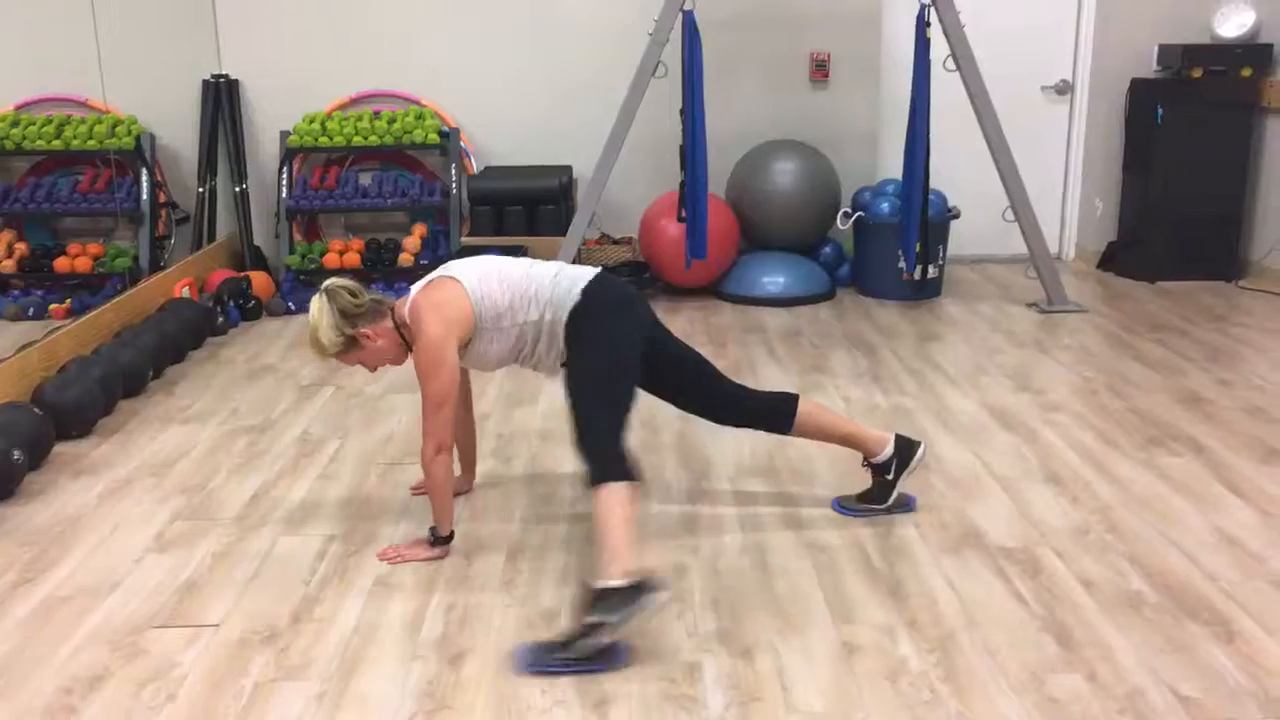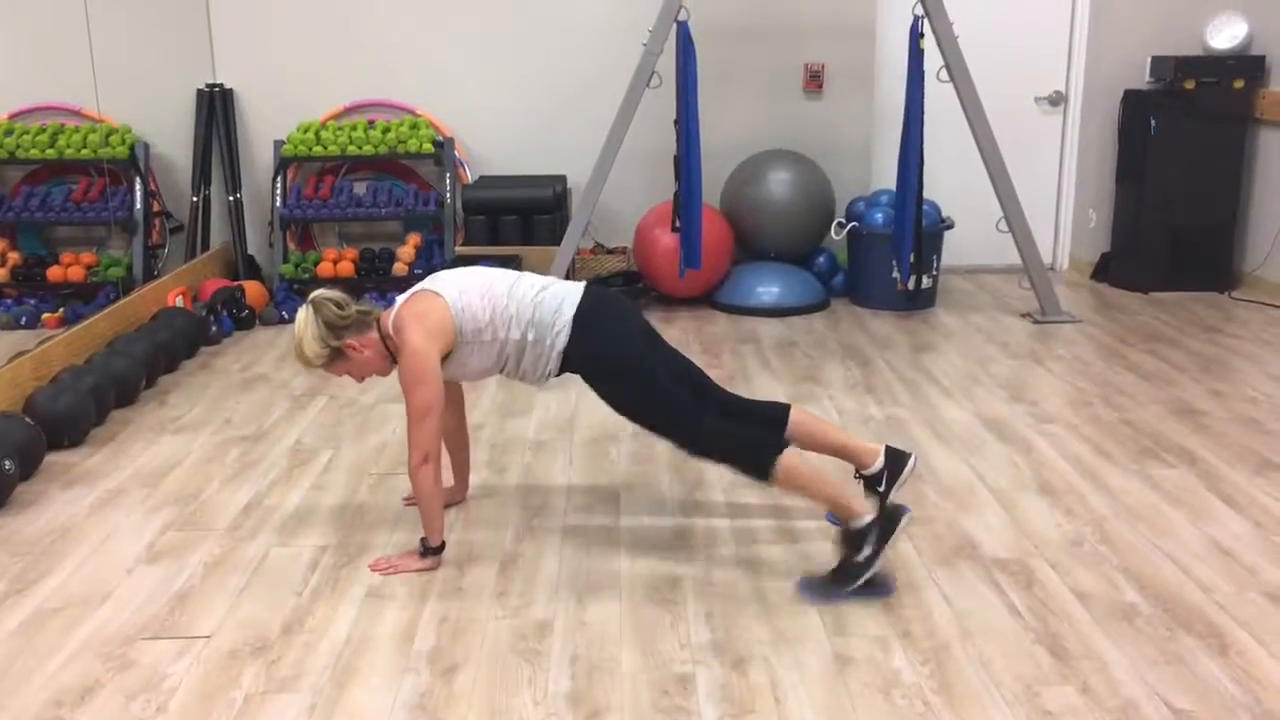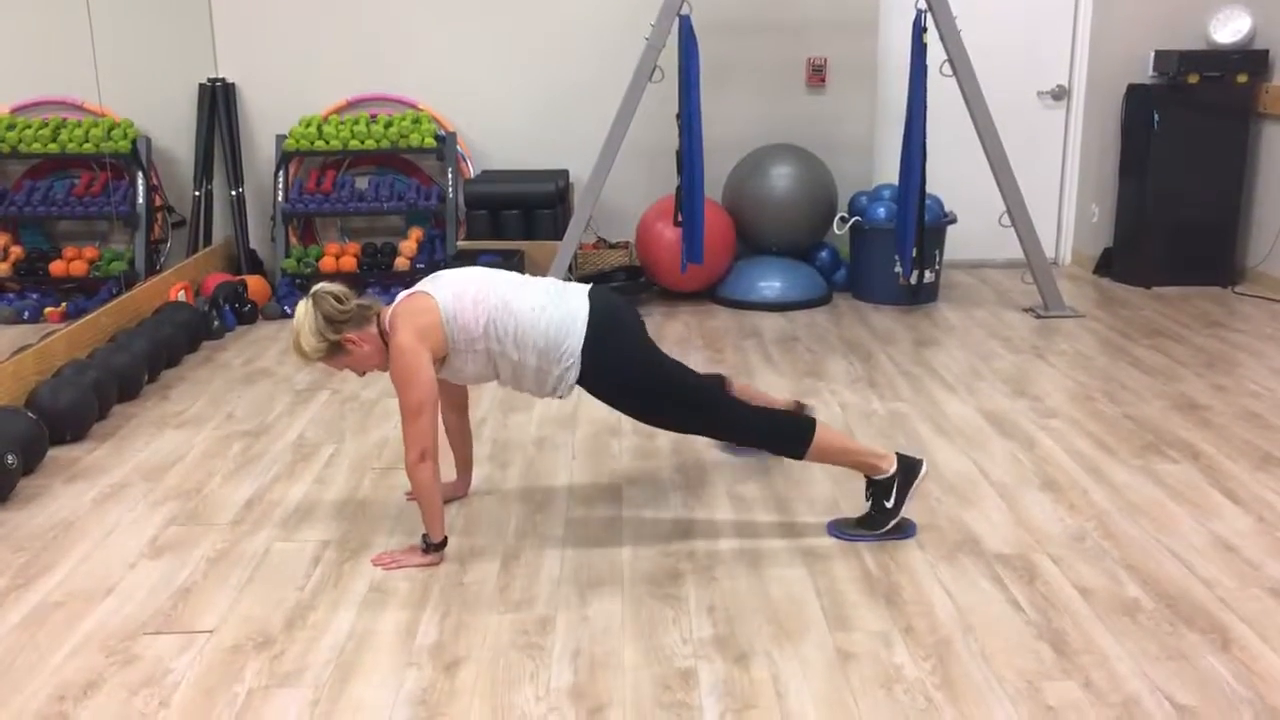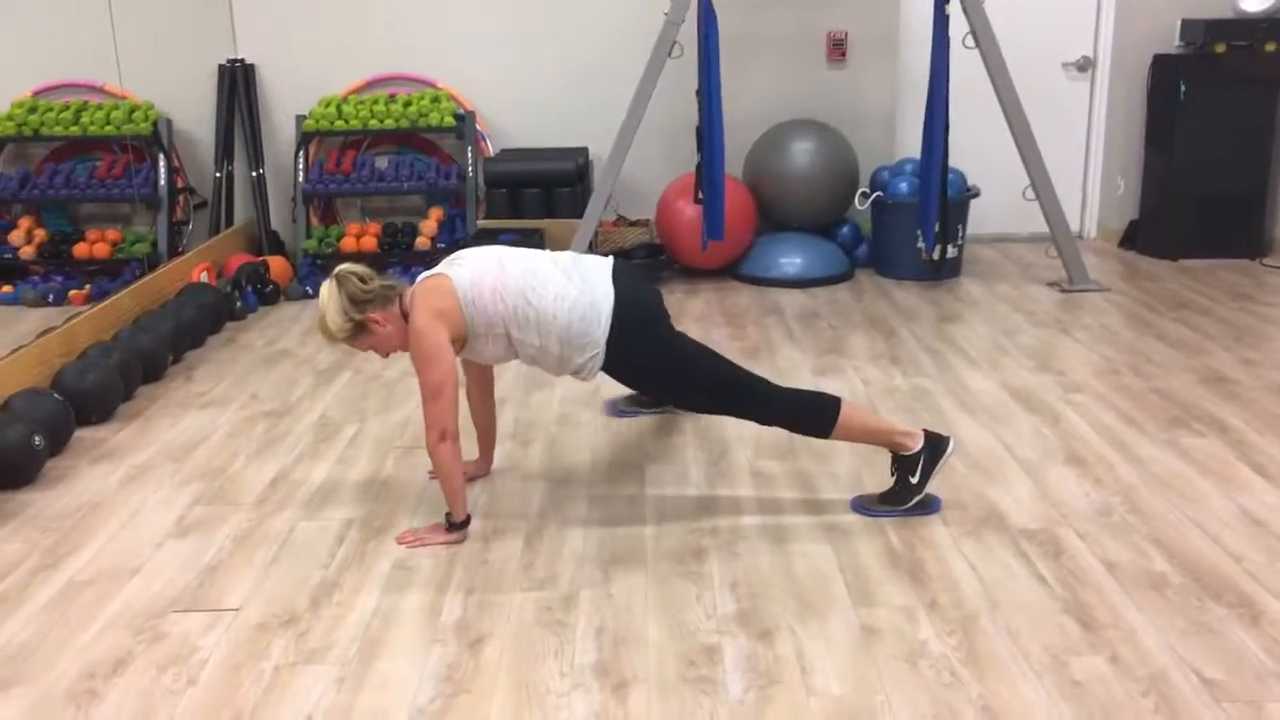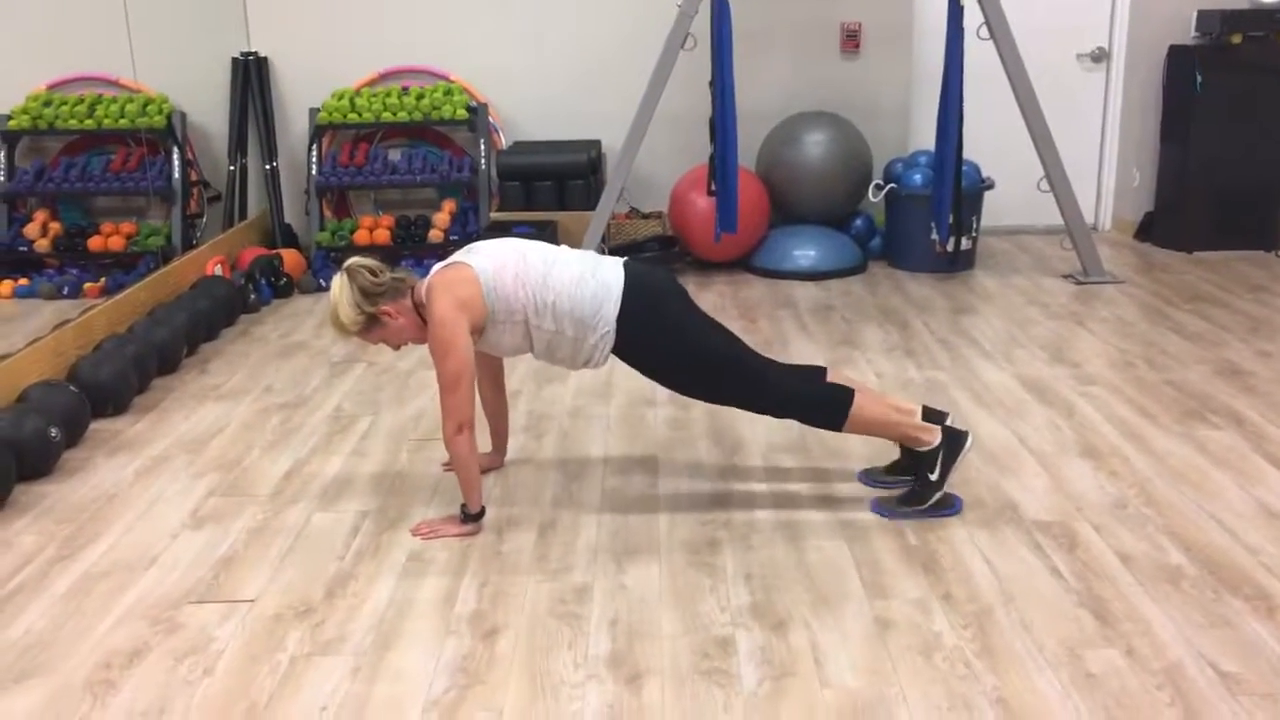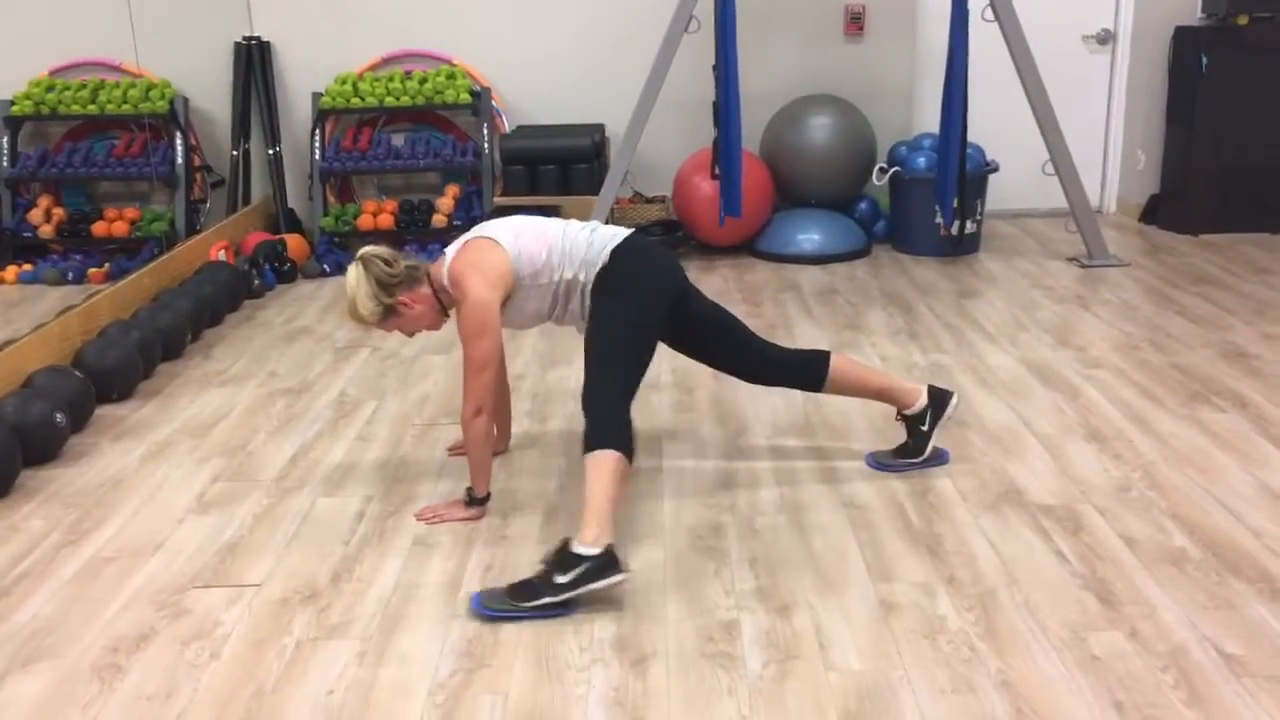
dt=0.7s
person 1, frame 1
left shoulder: (429, 323)
right shoulder: (423, 308)
left elbow: (436, 442)
right elbow: (459, 405)
left wrist: (439, 535)
right wrist: (464, 476)
left hip: (594, 315)
right hip: (602, 310)
left knee: (599, 448)
right knee: (732, 404)
left ankle: (620, 585)
right ankle: (885, 449)
person 1, frame 2
left shoulder: (413, 334)
right shoulder: (415, 318)
left elbow: (422, 455)
right elbow: (451, 407)
left wrist: (431, 547)
right wrist: (460, 487)
left hip: (589, 331)
right hip: (593, 318)
left knee: (703, 430)
right knee: (721, 410)
left ankle: (865, 515)
right ankle: (877, 461)
person 1, frame 3
left shoulder: (404, 336)
right shoulder: (420, 313)
left elbow: (419, 452)
right elbow: (454, 404)
left wrist: (432, 543)
right wrist: (461, 481)
left hip: (592, 347)
right hip: (592, 314)
left knee: (720, 419)
right knee: (697, 400)
left ankle: (885, 467)
right ankle: (785, 407)
person 1, frame 4
left shoulder: (424, 319)
right shoulder: (442, 291)
left elbow: (440, 432)
right elbow: (479, 376)
left wrist: (455, 521)
right wrist: (484, 460)
left hip: (615, 326)
right hip: (612, 286)
left knee: (753, 399)
left ankle: (912, 442)
right ankle: (667, 393)
person 1, frame 5
left shoulder: (442, 306)
right shoulder: (457, 285)
left elbow: (457, 423)
right elbow: (489, 372)
left wrist: (469, 513)
right wrist: (497, 452)
left hip: (629, 317)
right hip: (631, 290)
left knee: (765, 391)
right knee: (764, 375)
left ankle: (929, 439)
right ankle: (915, 414)
person 1, frame 6
left shoulder: (470, 283)
right shoulder: (454, 270)
left elbow: (477, 399)
right elbow: (494, 372)
left wrist: (475, 497)
right wrist: (499, 438)
left hip: (627, 271)
right hip: (634, 272)
left knee: (605, 405)
right knee: (764, 363)
left ankle: (588, 553)
right ankle: (918, 399)
